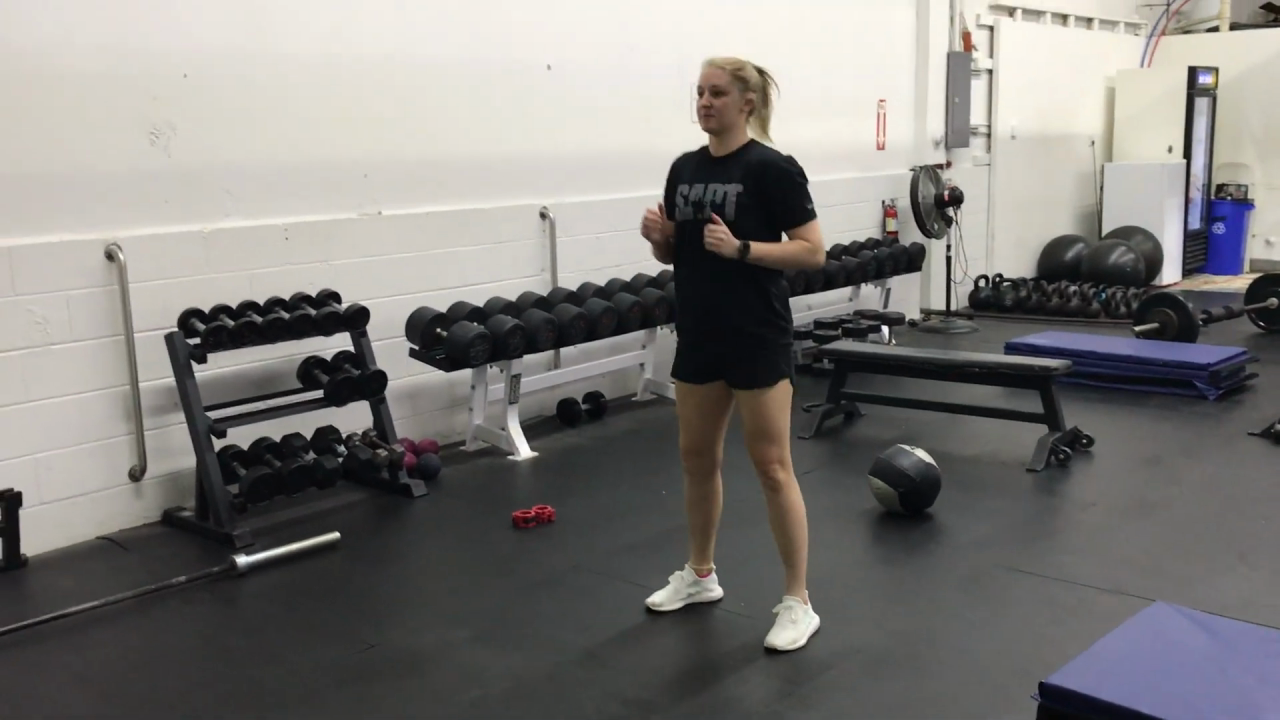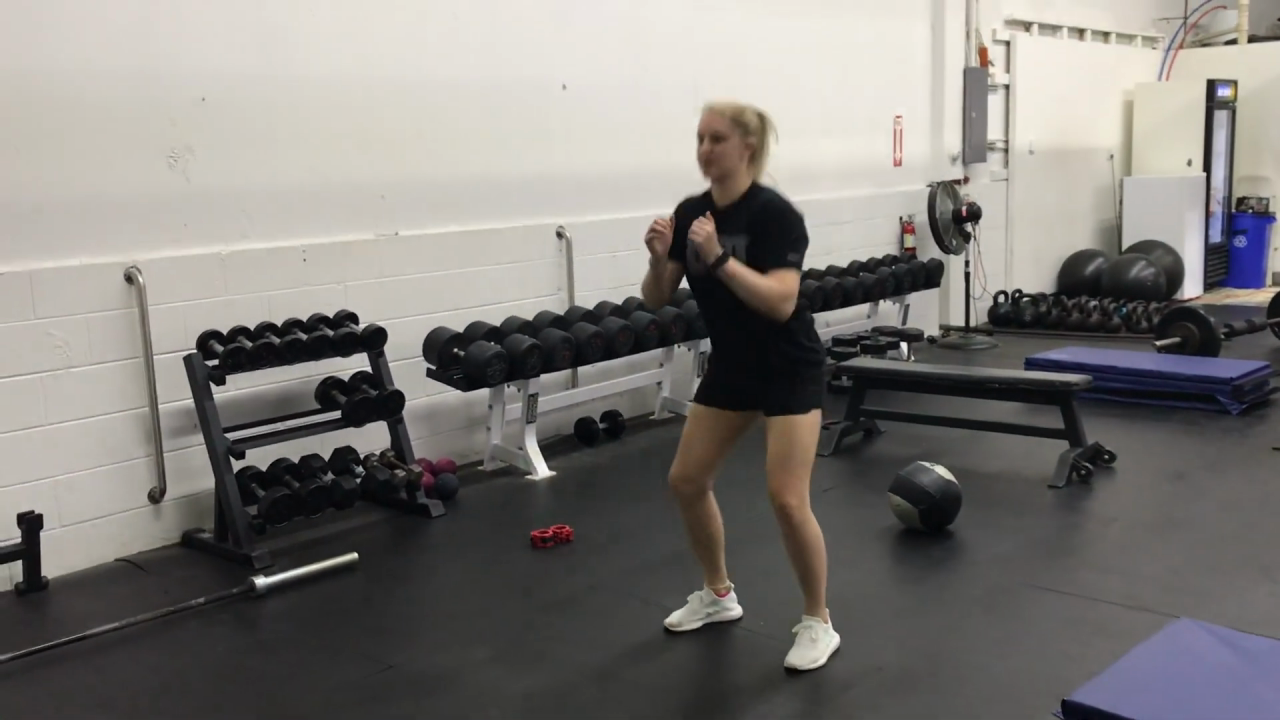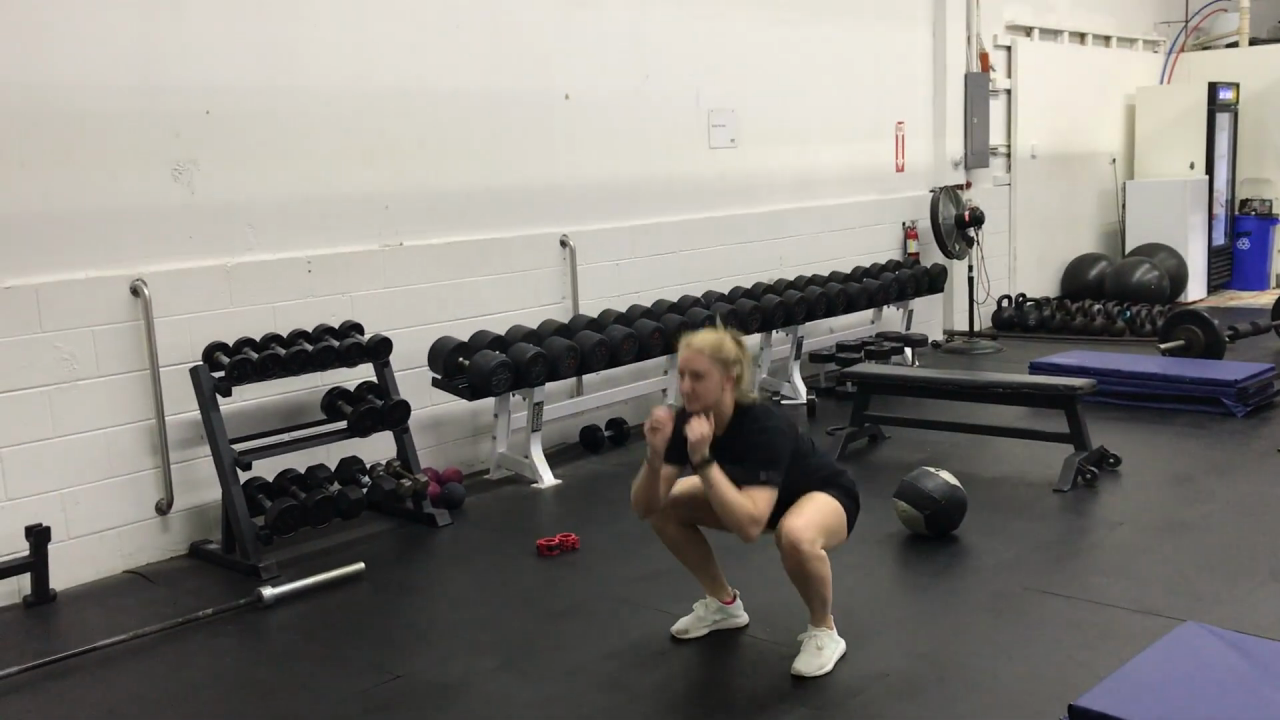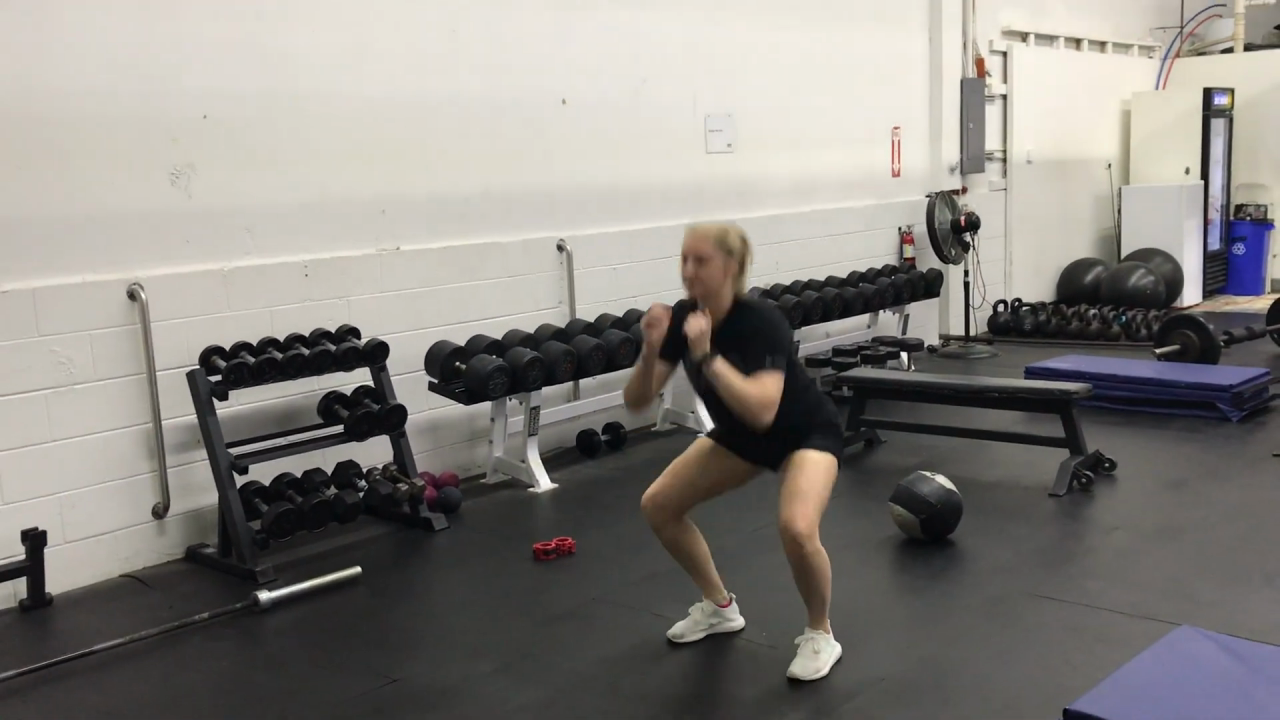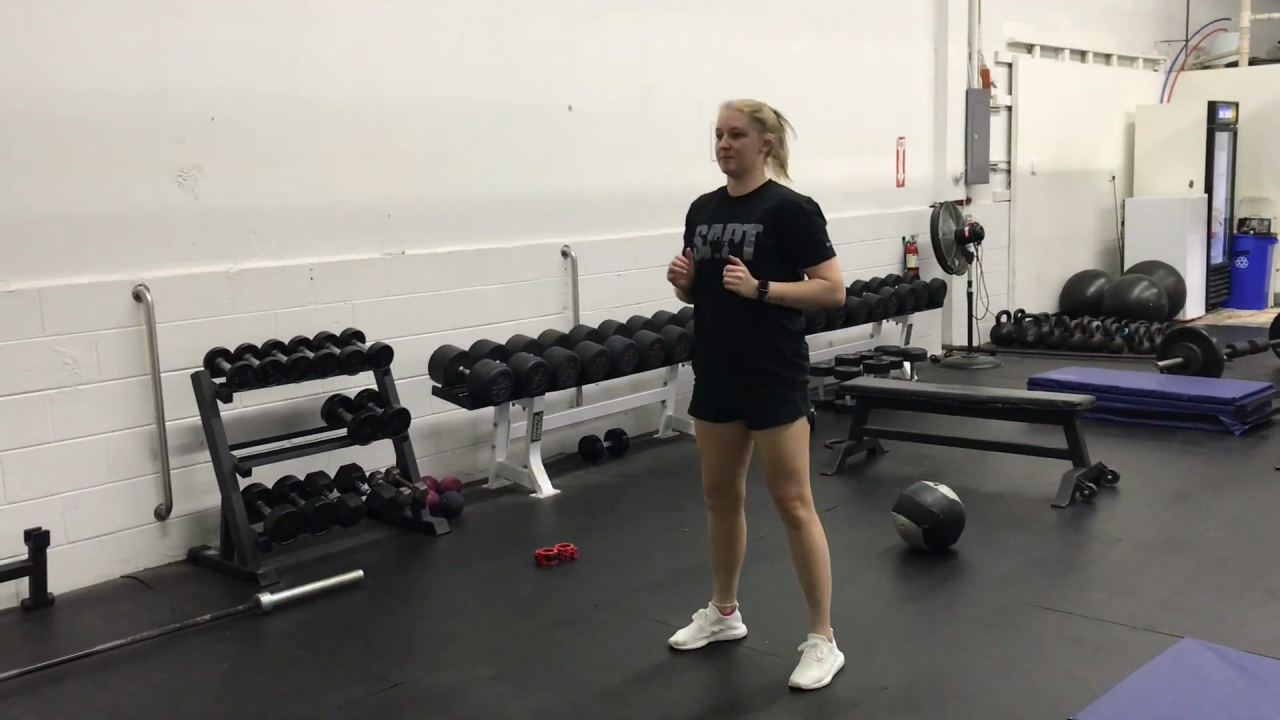
dt=0.5s
person 1, frame 1
left shoulder: (772, 168)
right shoulder: (683, 168)
left elbow: (812, 252)
right elbow: (673, 254)
left wrist: (739, 248)
right wrist: (657, 236)
left hip: (758, 338)
right hip: (697, 336)
left knee: (771, 466)
right knee: (697, 460)
left ankle: (798, 603)
right ankle: (700, 576)
person 1, frame 2
left shoulder: (774, 213)
right shoulder: (690, 211)
left elbow: (781, 302)
right elbow: (655, 299)
left wrist: (719, 258)
right wrist: (659, 257)
left hip: (789, 371)
right hip: (727, 369)
left knee: (786, 498)
right knee: (685, 483)
left ankle: (818, 623)
right ankle: (717, 595)
person 1, frame 3
left shoulder: (764, 425)
right shoulder: (686, 421)
left elbow: (750, 526)
right elbow: (645, 509)
left wrist: (703, 460)
right wrist: (655, 455)
left hip: (826, 496)
left knee: (796, 536)
right knee: (666, 510)
left ankle: (823, 628)
right ankle: (723, 602)
person 1, frame 4
left shoulder: (761, 320)
right shoulder: (682, 318)
left elbow: (762, 410)
right elbow: (637, 401)
left wrist: (706, 355)
right wrist: (651, 350)
left hip: (808, 434)
right hip: (737, 431)
left knee: (796, 528)
right knee: (657, 505)
left ankle: (820, 634)
right ankle: (719, 606)
person 1, frame 5
left shoulder: (790, 208)
right shoulder: (702, 208)
left elbow: (833, 290)
left wrist: (759, 288)
right wrist: (680, 279)
left hip: (774, 378)
right hip: (714, 375)
left knee: (792, 504)
right knee: (721, 498)
left ankle: (823, 641)
right ankle: (723, 613)
